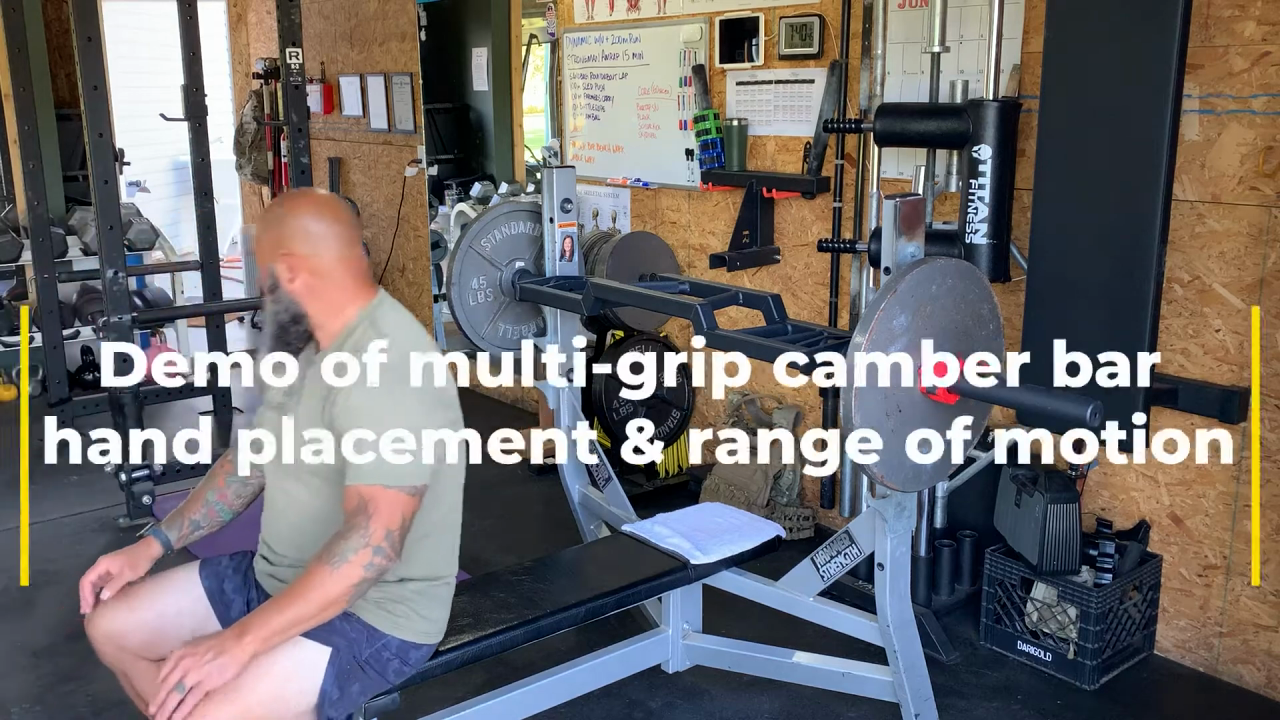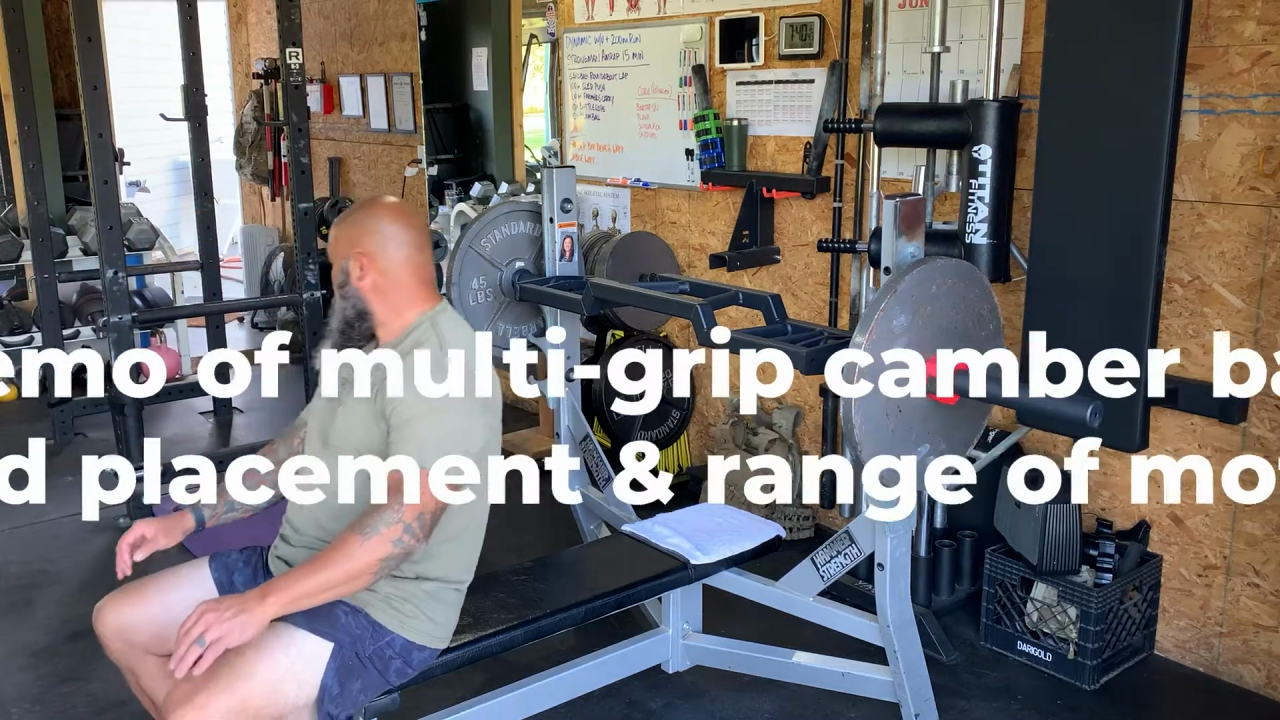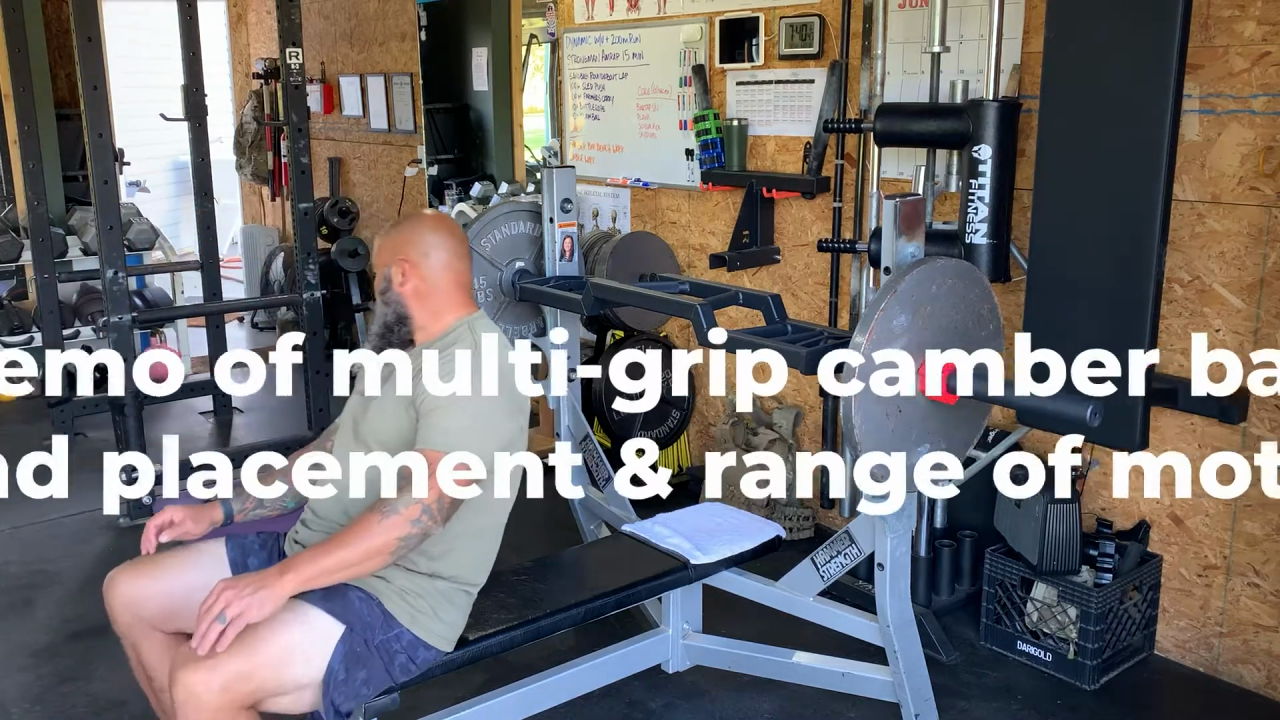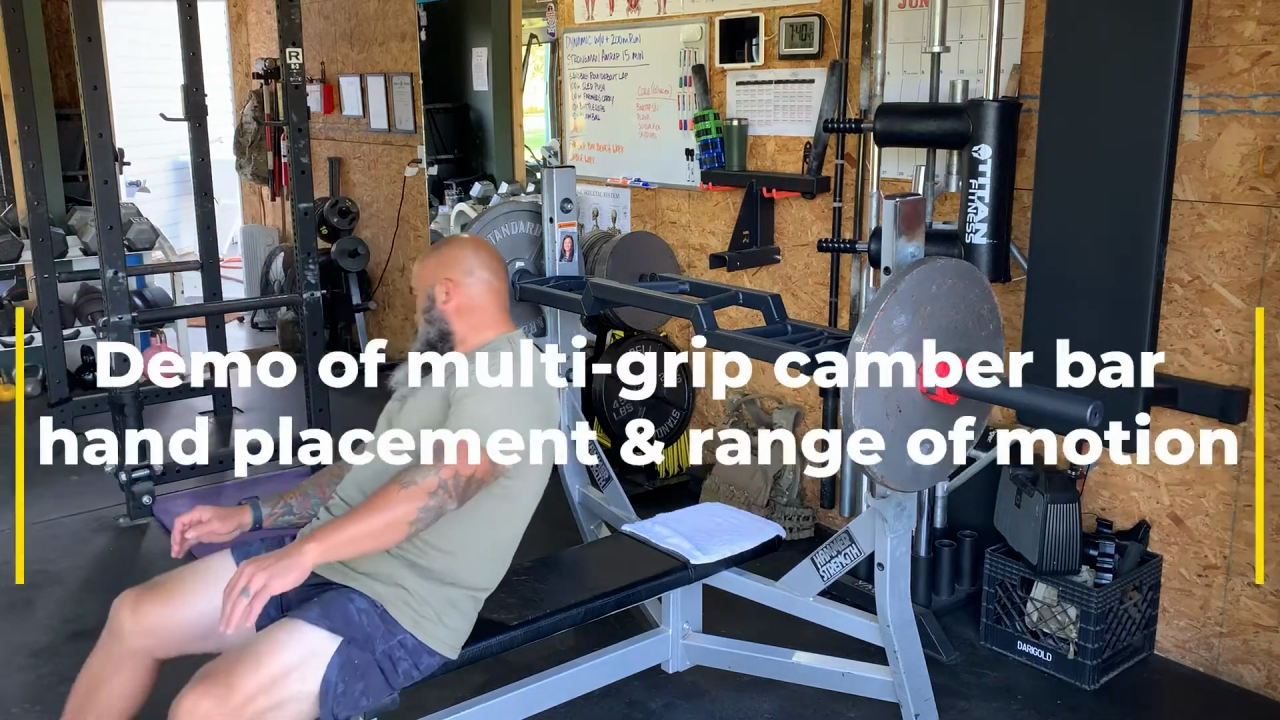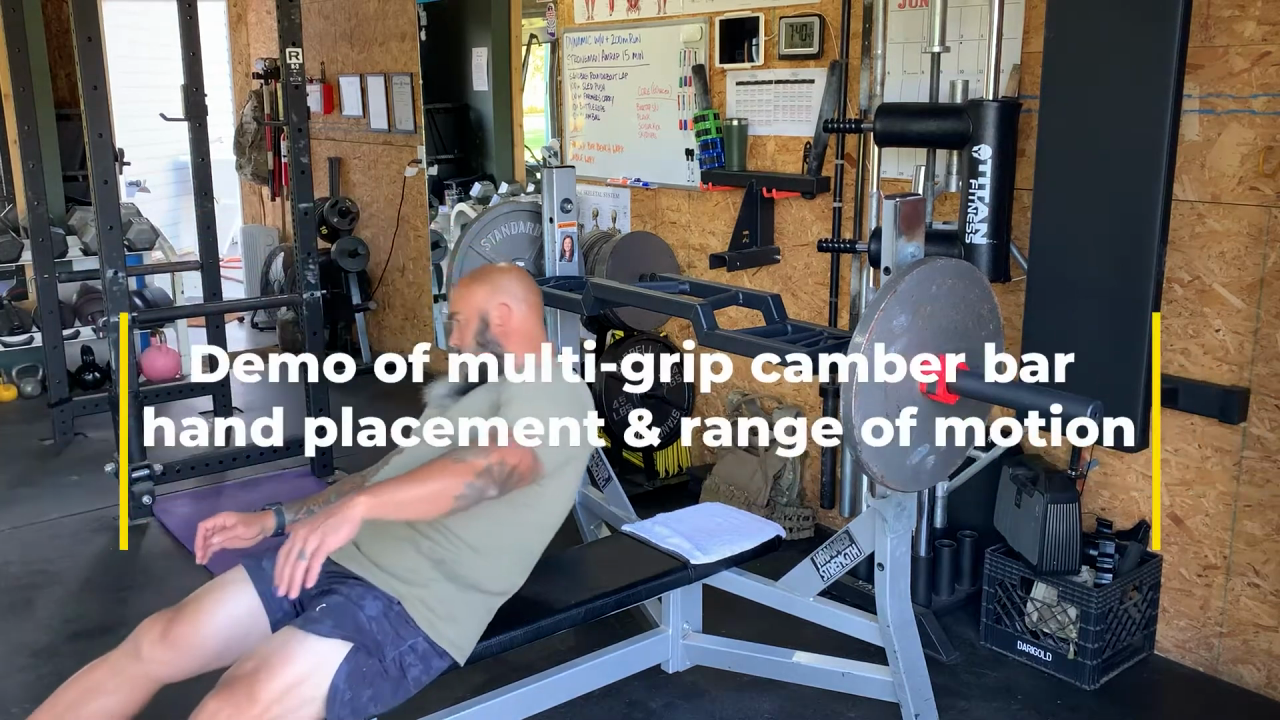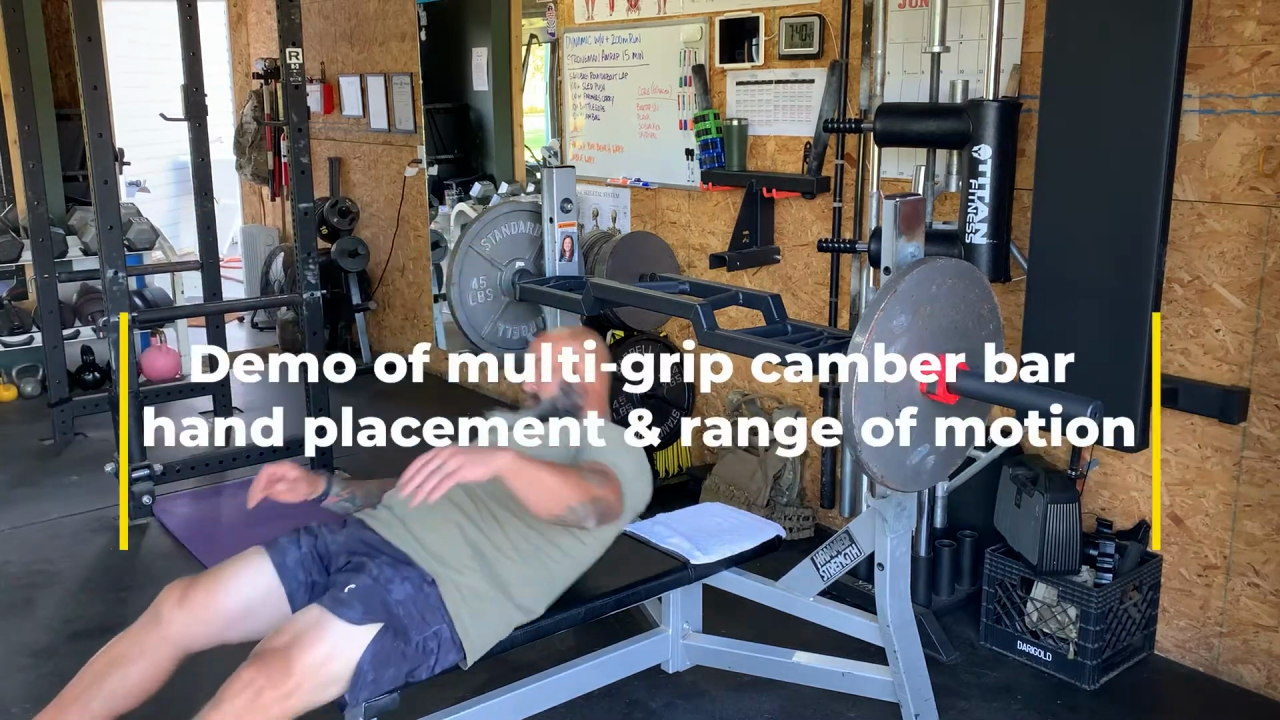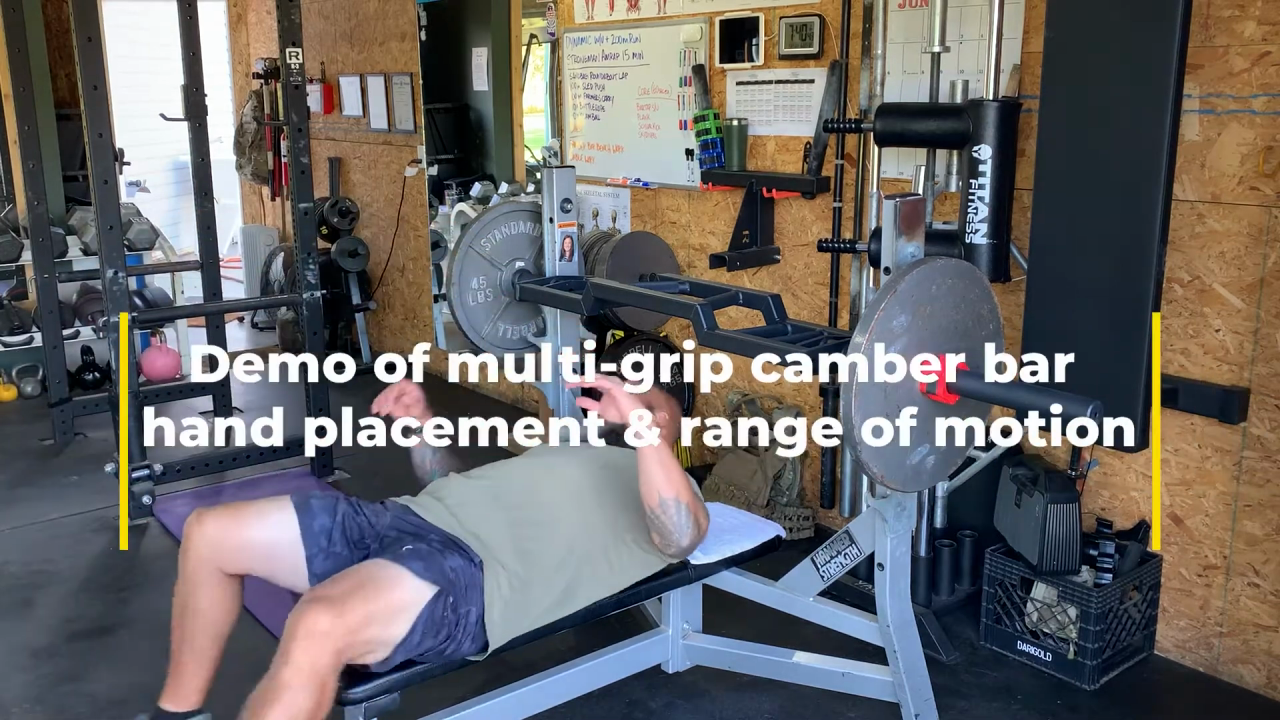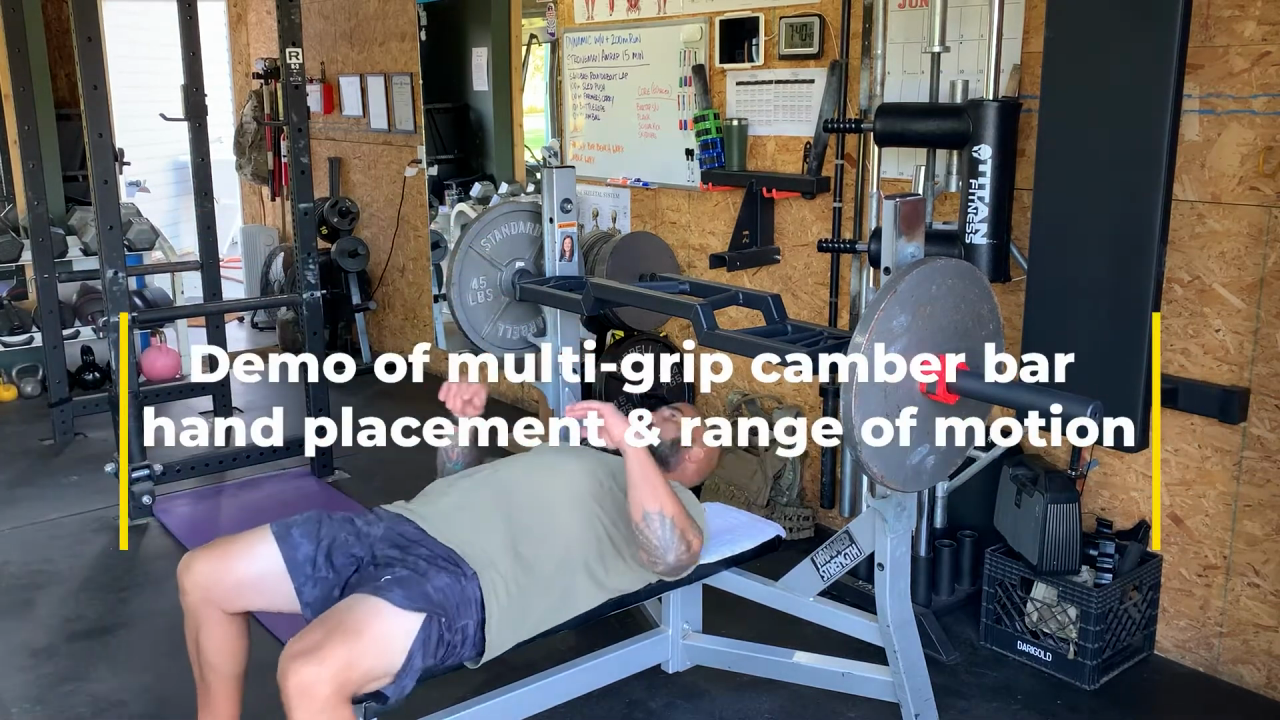
dt=0.3s
person 1, frame 1
left shoulder: (388, 370)
right shoulder: (315, 348)
left elbow: (371, 546)
right elbow: (252, 456)
left wrist: (238, 644)
right wrist: (151, 545)
left hip: (372, 614)
right knee: (111, 624)
person 1, frame 2
left shoulder: (441, 368)
right shoulder: (368, 348)
left elbow: (402, 524)
right elbow: (295, 448)
left wrist: (259, 606)
right wrist: (188, 518)
left hip: (383, 610)
right knee: (119, 621)
person 1, frame 3
left shoulder: (473, 370)
right shoulder: (410, 356)
left elbow: (420, 509)
right elbow: (327, 456)
left wrist: (281, 581)
right wrist: (217, 510)
left hip: (394, 605)
right knee: (128, 590)
person 1, frame 4
right shoulder: (453, 370)
left elbow: (439, 484)
left wrist: (302, 551)
right wrist: (248, 516)
left hip: (399, 612)
right hip: (329, 565)
right knee: (136, 616)
person 1, frame 5
left shoulder: (556, 398)
right shoulder: (478, 393)
left elbow: (485, 469)
right elbow: (380, 476)
left wrist: (351, 510)
right wrist: (269, 520)
left hip: (410, 609)
right hip: (342, 556)
right knee: (159, 641)
person 1, frame 6
left shoulder: (616, 452)
right shoulder: (531, 428)
left elbow: (587, 499)
left wrist: (498, 460)
right wrist: (323, 486)
left hip: (437, 592)
right hip: (373, 538)
right knee: (180, 607)
person 1, frame 7
left shoulder: (664, 486)
right shoulder: (575, 455)
left elbow: (679, 536)
left wrist: (636, 416)
right wrist: (419, 424)
left hip: (468, 577)
right hip: (409, 521)
left knee: (316, 627)
right knee: (210, 534)
person 1, frame 8
left shoulder: (674, 506)
right shoulder: (585, 460)
left elbow: (669, 554)
right elbow: (462, 482)
left wrist: (632, 442)
right wrist: (465, 421)
left hip: (459, 578)
right hip: (398, 525)
left knee: (311, 672)
right knee: (203, 574)
